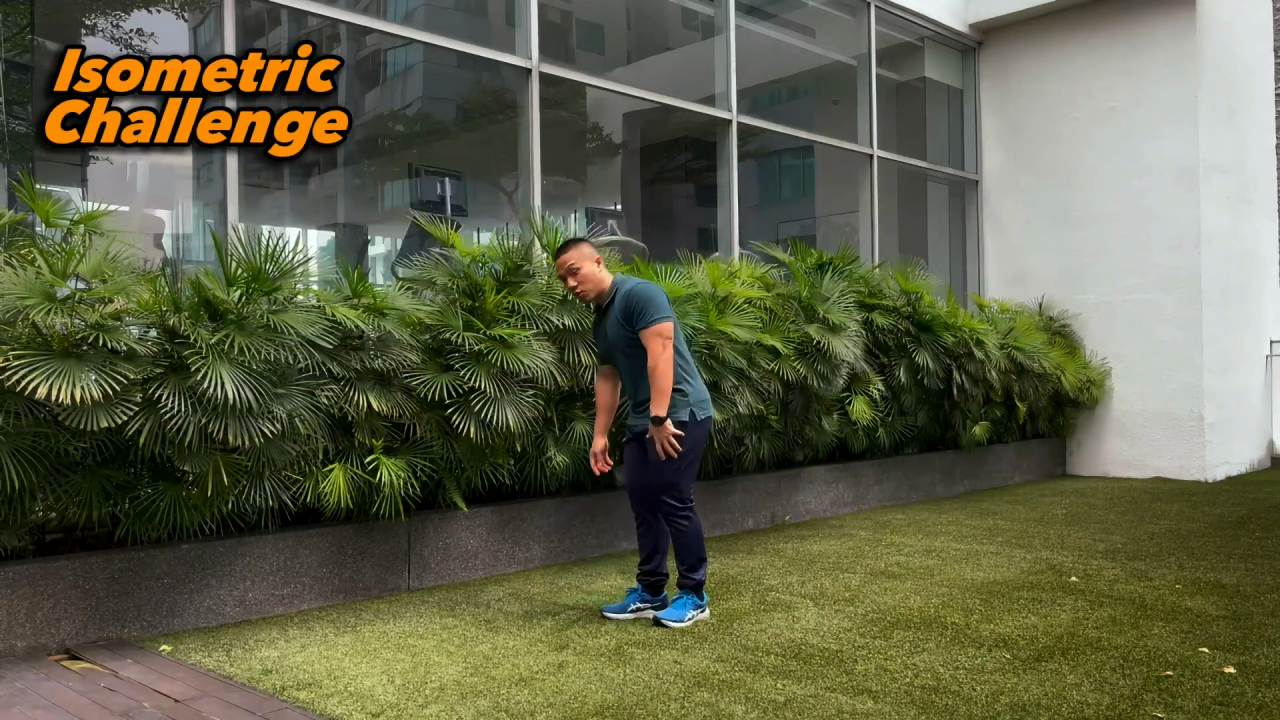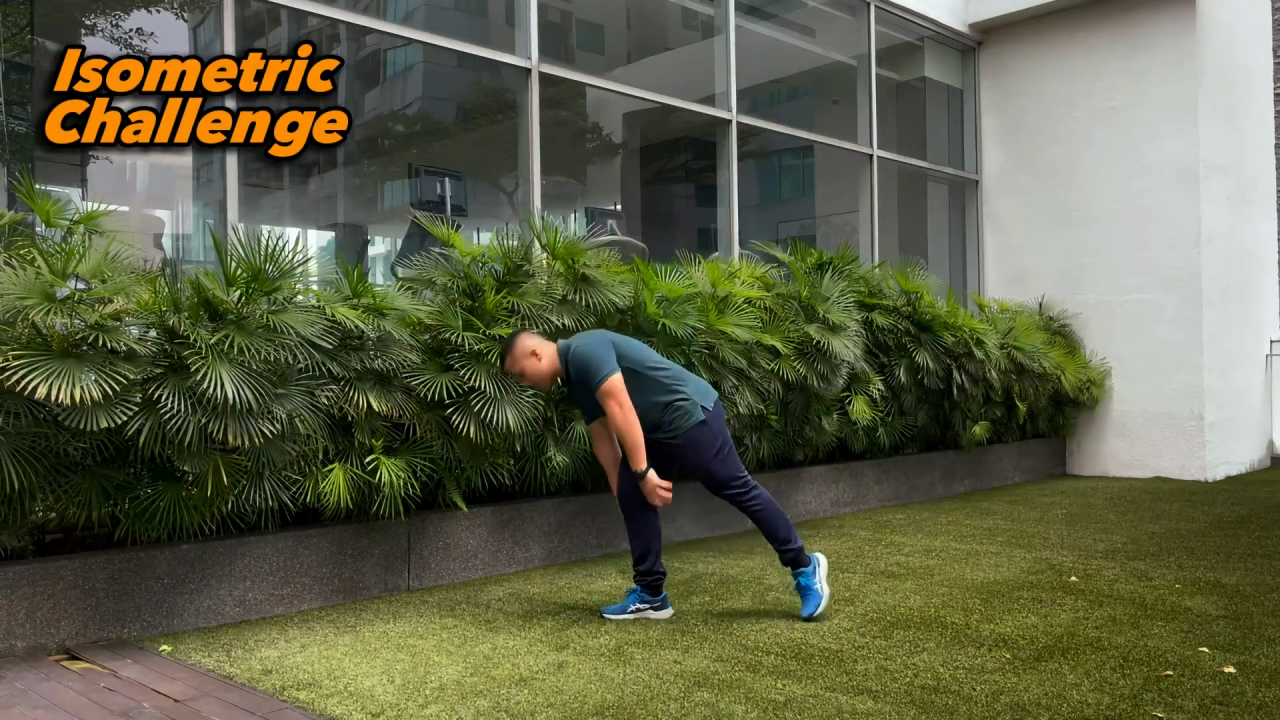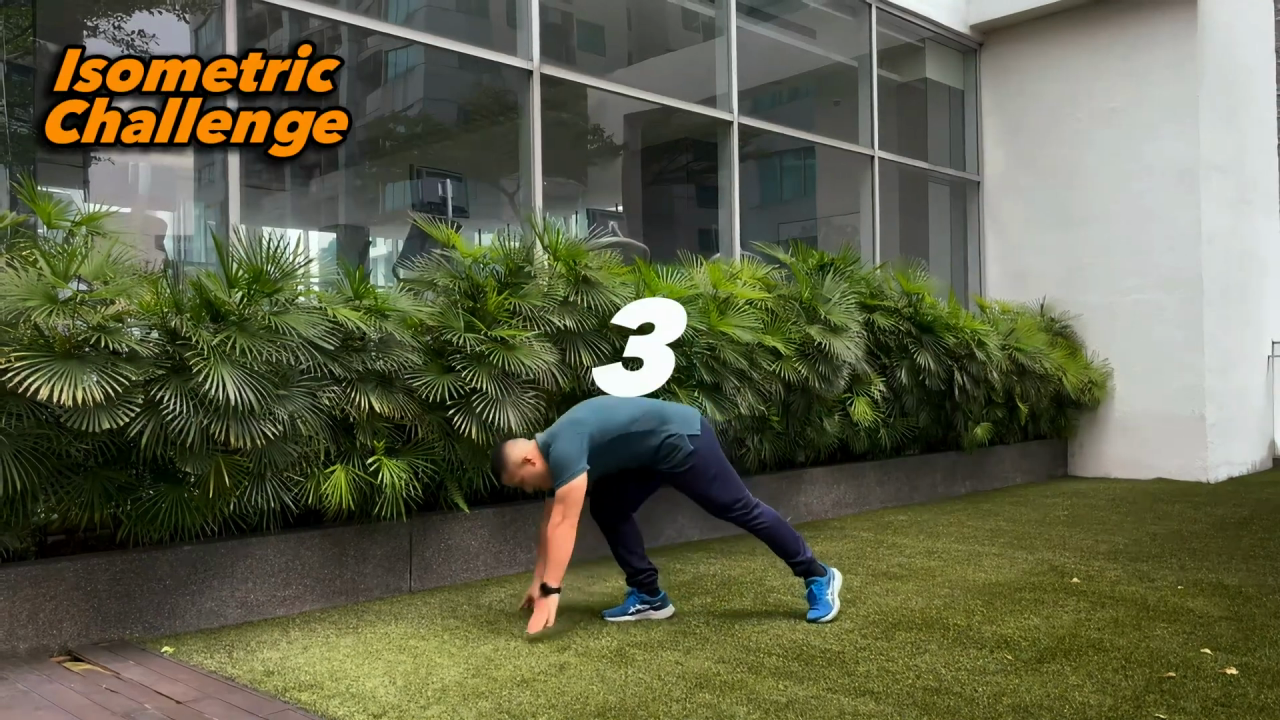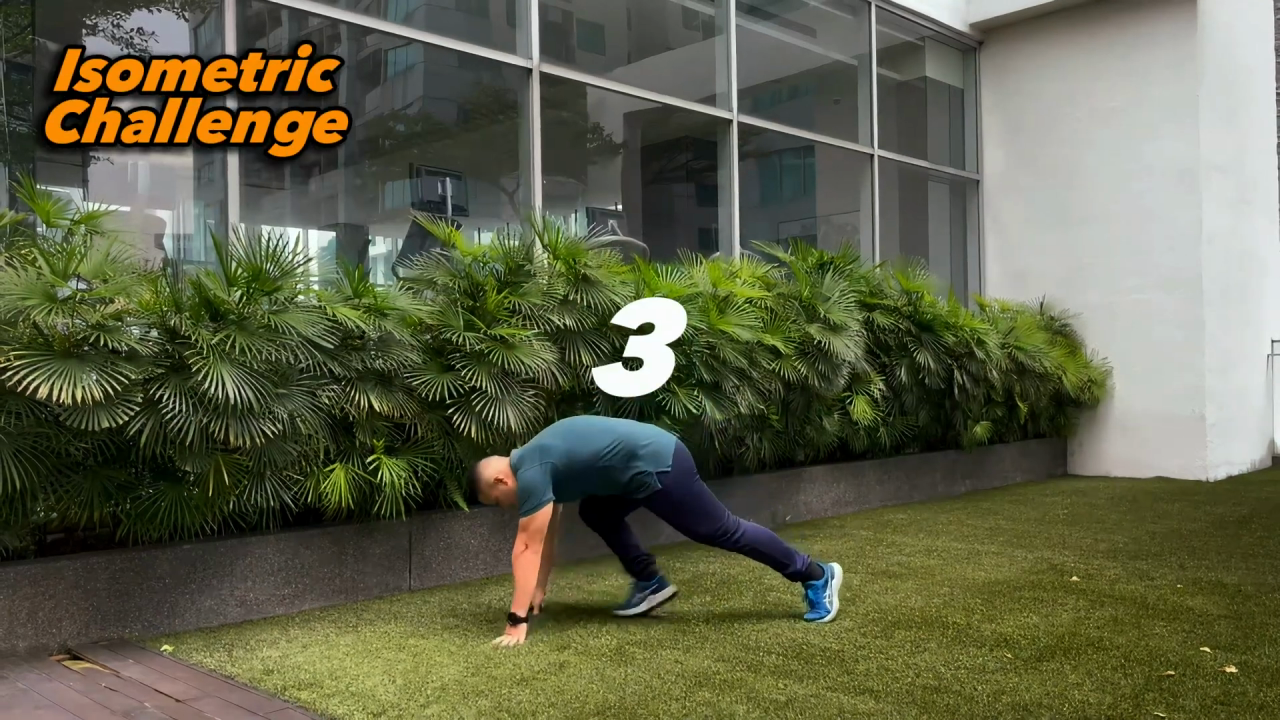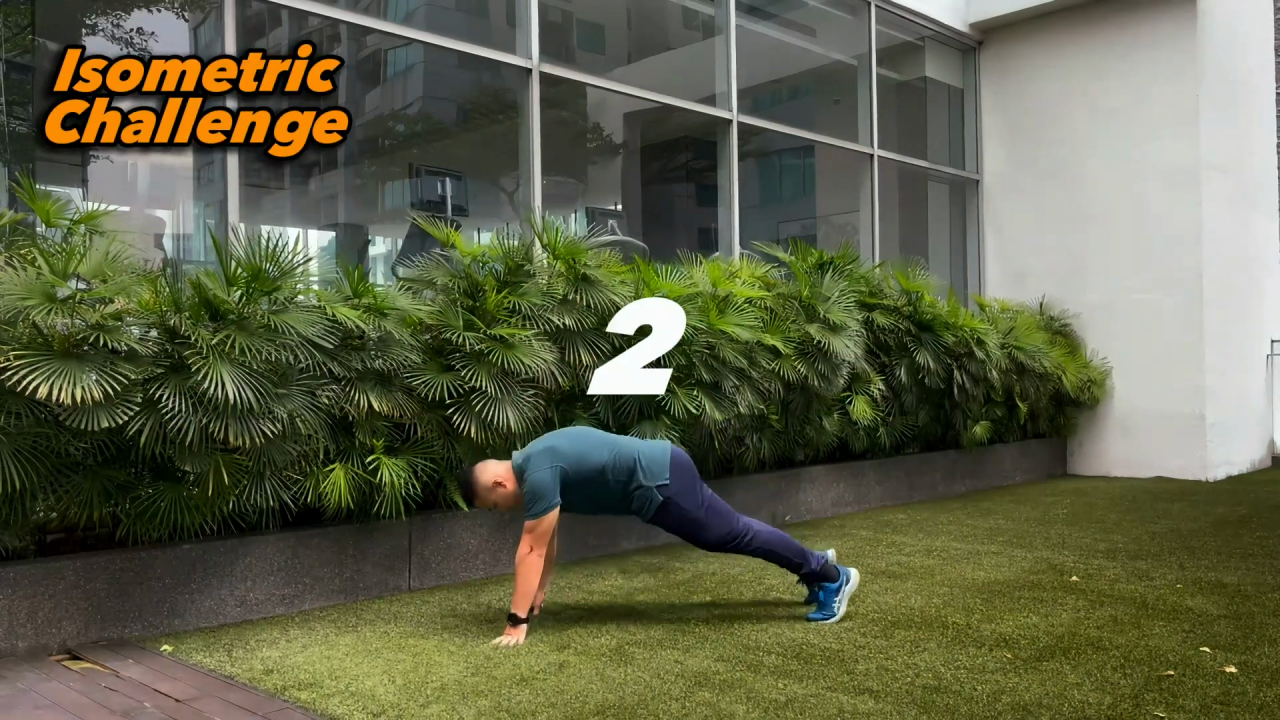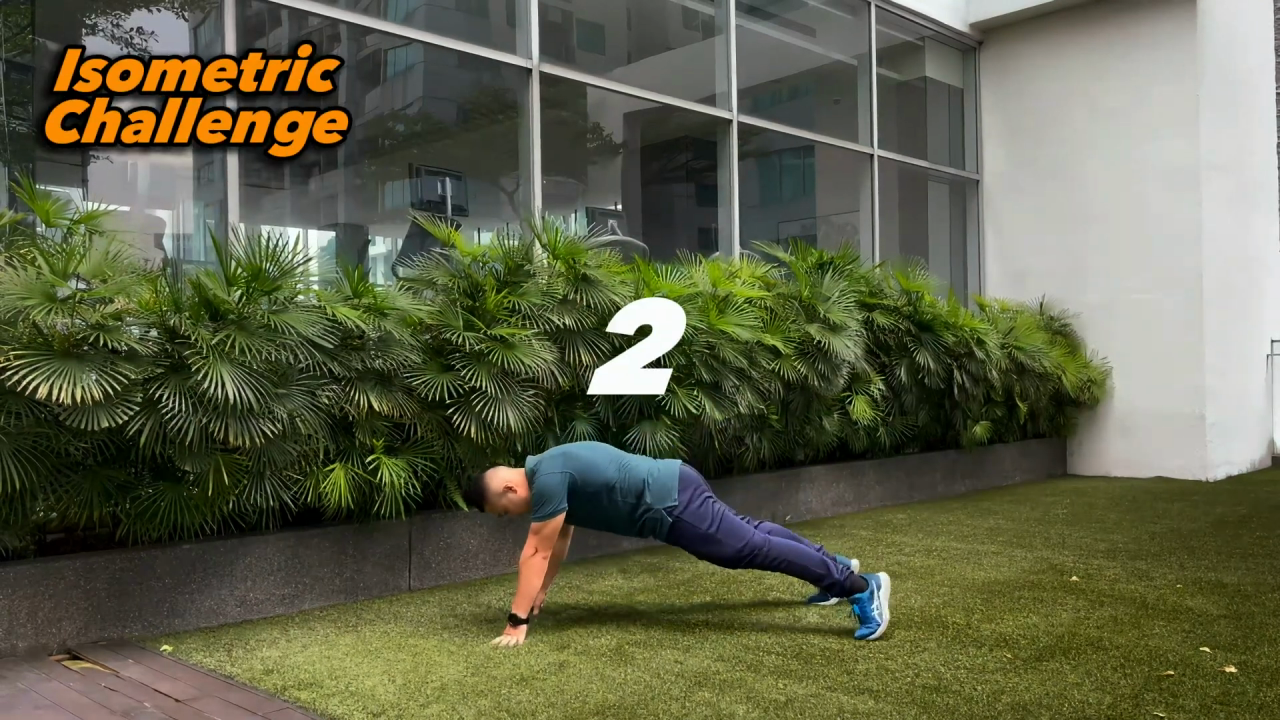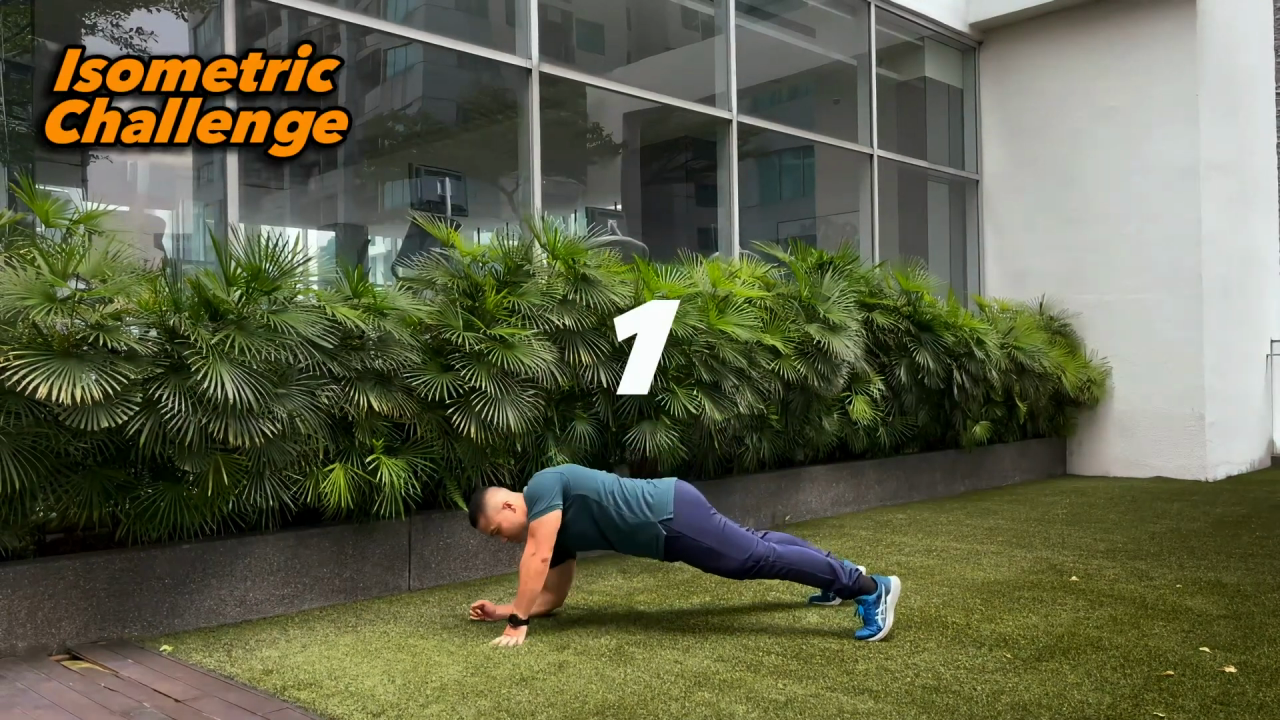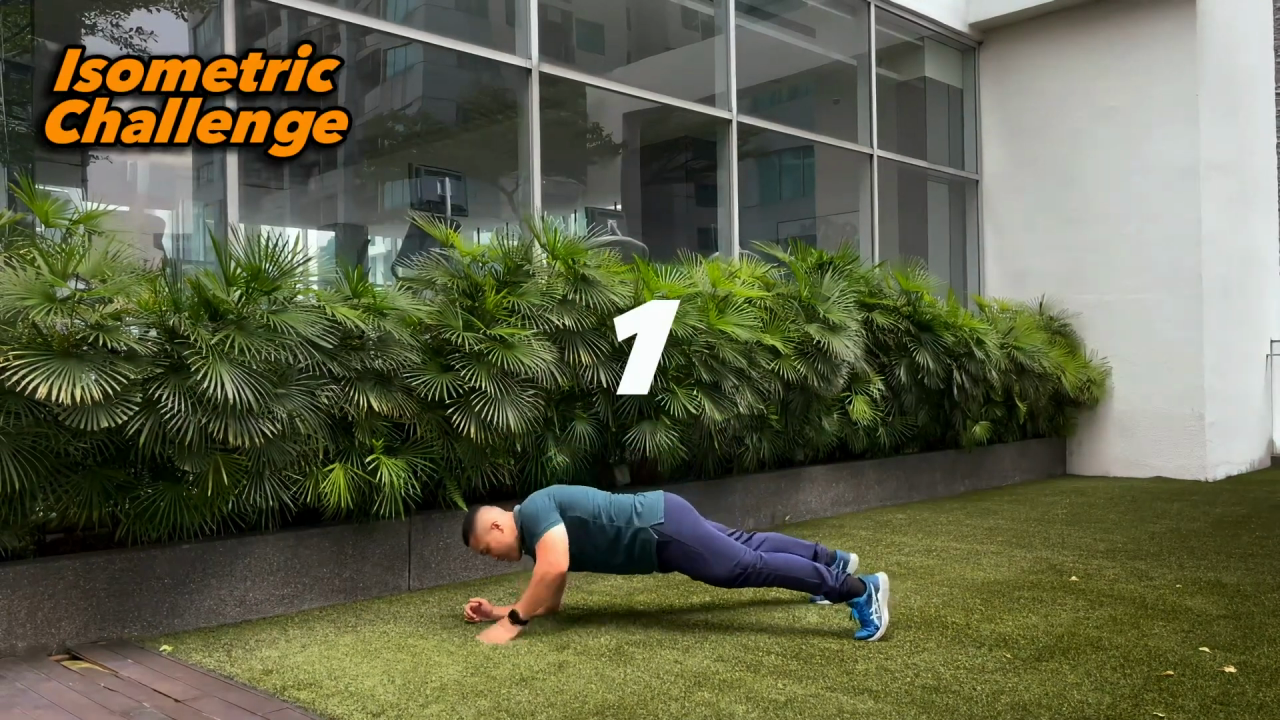
dt=0.5s
person 1, frame 1
left shoulder: (640, 294)
right shoulder: (600, 319)
left elbow: (660, 354)
right elbow: (607, 378)
left wrist: (661, 418)
right wrist: (601, 435)
left hip: (680, 414)
right hip: (644, 420)
left knee: (674, 503)
right knee: (643, 502)
left ankle: (694, 594)
right ankle: (651, 593)
person 1, frame 2
left shoulder: (586, 350)
right shoulder: (573, 380)
left elbow: (620, 411)
right elbow: (602, 435)
left wrist: (643, 472)
right wrist: (621, 487)
left hip: (691, 413)
left knee: (737, 489)
right knee: (634, 501)
left ankle: (804, 566)
right ankle: (651, 595)
person 1, frame 3
left shoulder: (565, 446)
right shoulder: (555, 447)
left elbow: (564, 522)
right elbow: (556, 521)
left wrist: (549, 592)
right wrist: (543, 580)
left hip: (681, 438)
right hip: (652, 448)
left knee: (741, 508)
right knee: (607, 509)
left ankle: (819, 578)
right ankle: (649, 596)
person 1, frame 4
left shoulder: (531, 473)
right shoulder: (537, 460)
left elbow: (527, 547)
right elbow: (546, 535)
left wrist: (518, 620)
right wrist: (539, 590)
left hip: (656, 465)
right hip: (649, 448)
left knee: (722, 531)
right knee: (596, 512)
left ankle: (817, 577)
right ankle: (650, 583)
person 1, frame 5
left shoulder: (538, 476)
right shoulder: (534, 462)
left elbow: (532, 549)
right elbow: (547, 539)
left wrist: (518, 620)
right wrist: (539, 592)
left hip: (657, 480)
right hip: (657, 468)
left knee: (733, 533)
right knee: (726, 528)
left ankle: (830, 575)
right ankle: (812, 564)
person 1, frame 6
left shoulder: (547, 481)
right shoulder: (548, 470)
left elbow: (536, 553)
right elbow: (559, 541)
left wrist: (517, 621)
right wrist: (540, 592)
left hip: (670, 503)
right hip: (671, 485)
left knee: (751, 550)
right knee: (748, 532)
left ankle: (861, 589)
right ankle: (834, 564)
person 1, frame 7
left shoulder: (543, 486)
right shoulder: (559, 529)
left elbow: (537, 558)
right elbow: (553, 594)
left wrist: (517, 622)
right wrist: (504, 609)
left hip: (671, 516)
right hip: (669, 517)
left knee: (759, 559)
right knee: (754, 544)
left ankle: (870, 589)
right ankle: (840, 570)
person 1, frame 8
left shoulder: (536, 509)
right shoulder: (541, 533)
left elbow: (556, 567)
right elbow: (550, 601)
left wrist: (514, 620)
right wrist: (497, 611)
left hip: (661, 527)
right hip: (659, 527)
left knee: (746, 567)
right knee: (746, 544)
left ankle: (858, 590)
right ankle: (832, 561)
